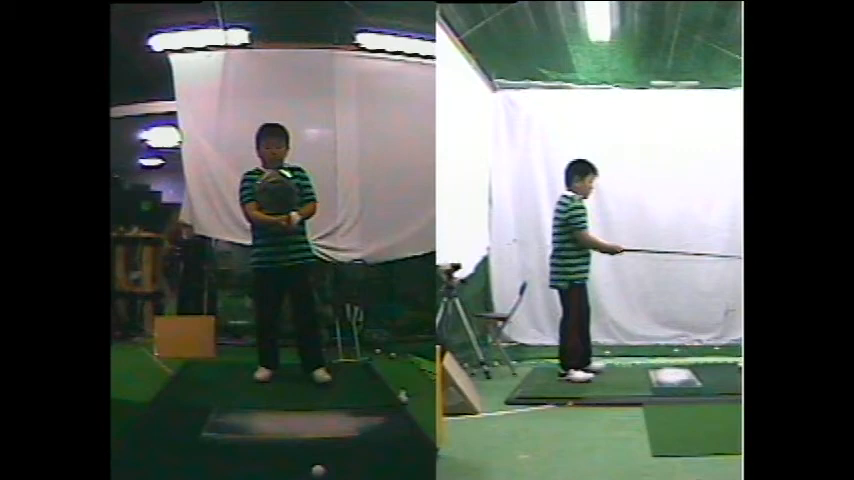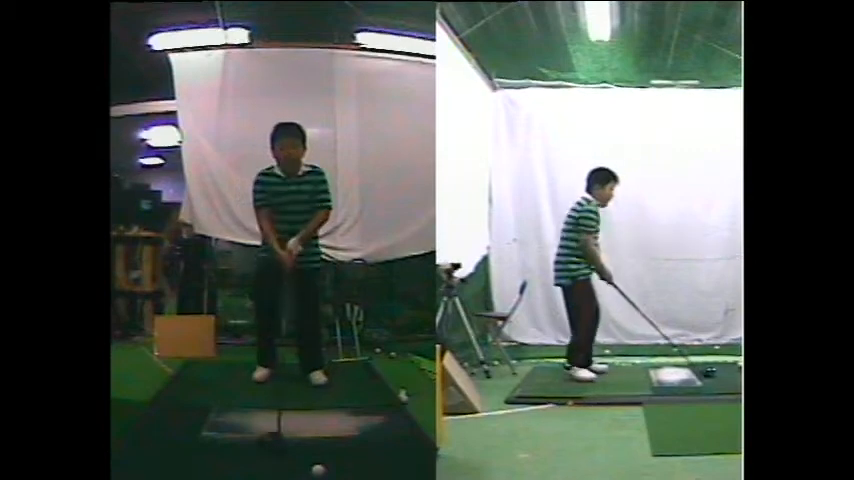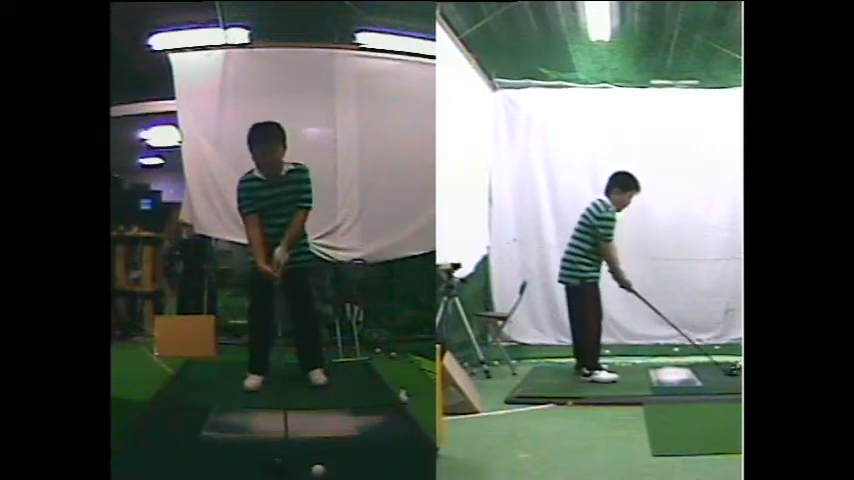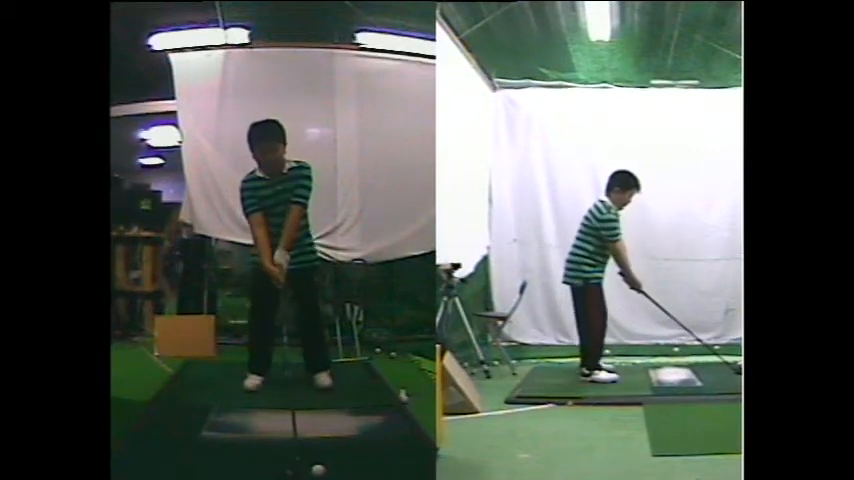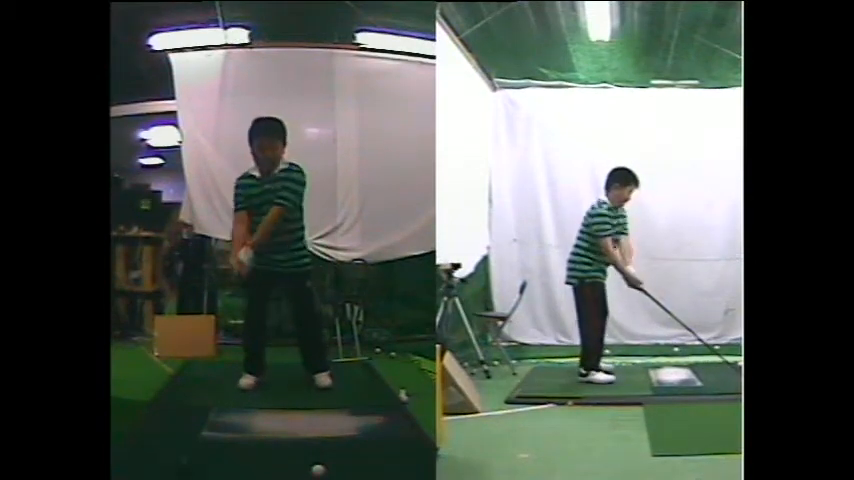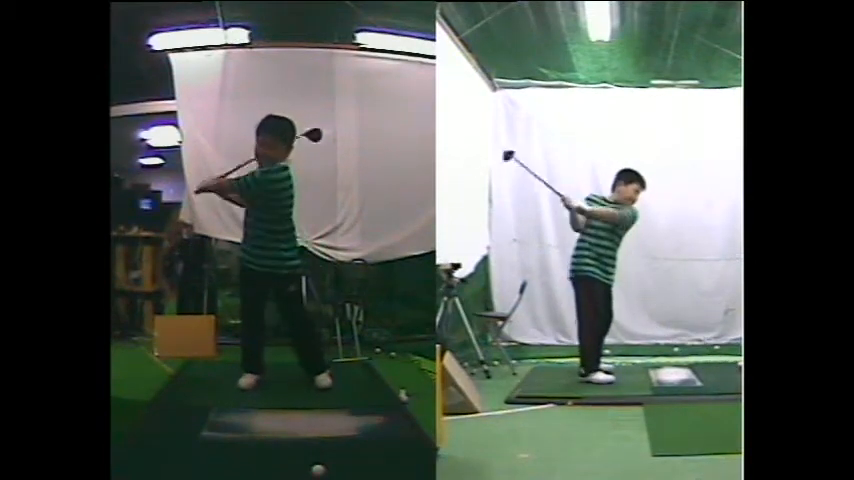
dt=0.4s
person 1, frame 1
left shoulder: (298, 174)
right shoulder: (250, 178)
left elbow: (311, 205)
right elbow: (250, 212)
left wrist: (295, 216)
right wrist: (275, 220)
left hip: (299, 254)
right hip: (264, 256)
left knee: (305, 309)
right knee: (266, 312)
left ankle: (315, 364)
right ankle: (267, 363)
person 1, frame 2
left shoulder: (317, 176)
right shoulder: (264, 179)
left elbow: (323, 213)
right elbow: (264, 218)
left wrist: (297, 243)
right wrist: (278, 250)
left hip: (307, 254)
right hip: (271, 254)
left knee: (308, 312)
right knee: (265, 308)
left ankle: (313, 365)
right ankle: (265, 362)
person 1, frame 3
left shoulder: (300, 173)
right shoulder: (246, 184)
left elbow: (301, 216)
right elbow: (252, 225)
left wrist: (282, 251)
right wrist: (261, 262)
left hip: (297, 256)
right hip: (262, 259)
left knee: (304, 312)
right knee: (260, 315)
left ankle: (313, 366)
right ankle: (257, 369)
person 1, frame 4
left shoulder: (301, 171)
right shoulder: (249, 184)
left elbow: (295, 214)
right elbow: (258, 226)
left wrist: (283, 253)
right wrist: (268, 263)
left hip: (301, 257)
right hip: (264, 261)
left knee: (309, 314)
right knee: (261, 316)
left ankle: (319, 368)
right ankle: (257, 370)
person 1, frame 5
left shoulder: (294, 175)
right shoulder: (245, 181)
left elbow: (276, 215)
right elbow: (241, 221)
left wrist: (248, 248)
right wrist: (237, 253)
left hip: (294, 260)
right hip: (259, 262)
left knee: (306, 315)
right knee: (254, 317)
left ankle: (318, 367)
right ankle: (253, 369)
person 1, frame 6
left shoulder: (273, 176)
right shoulder: (264, 172)
left elbow: (229, 185)
right elbow: (246, 199)
left wrist: (208, 185)
right wrist: (217, 185)
left hip: (282, 263)
right hip: (253, 259)
left knee: (296, 316)
right knee: (251, 316)
left ankle: (318, 368)
right ankle: (253, 368)
person 2, frame 1
left shoulder: (566, 203)
right shoulder: (574, 205)
right elbow: (583, 238)
left wrist: (602, 247)
right wrist: (609, 247)
left hip: (572, 272)
right hip: (570, 273)
left knee: (581, 316)
right knee: (573, 318)
left ankle: (583, 360)
right ankle: (568, 368)
person 2, frame 2
left shoulder: (586, 206)
right shoulder: (589, 208)
left elbow: (592, 244)
right elbow: (586, 244)
left wrist: (599, 268)
right wrist: (602, 269)
left hip: (571, 271)
right hip: (575, 271)
left knee: (582, 316)
right knee: (588, 314)
left ankle: (583, 361)
right ankle: (574, 363)
person 2, frame 3
left shoulder: (600, 206)
right shoulder: (606, 213)
left elbow: (609, 246)
right elbow: (606, 249)
left wrist: (619, 272)
right wrist: (620, 276)
left hip: (575, 270)
right hip: (582, 272)
left knee: (582, 318)
right knee: (591, 319)
left ankle: (584, 361)
right ankle: (590, 368)
person 2, frame 4
left shoulder: (606, 210)
right shoulder: (606, 214)
left elbow: (619, 244)
right elbow: (616, 249)
left wrist: (627, 273)
right wrist: (631, 276)
left hip: (583, 272)
right hip: (585, 273)
left knee: (590, 318)
right knee: (596, 318)
left ankle: (590, 361)
right ankle: (590, 368)
person 2, frame 5
left shoulder: (620, 214)
right shoulder: (600, 210)
left elbow: (624, 242)
right elbow: (606, 247)
left wrist: (629, 267)
right wrist: (625, 271)
left hip: (596, 273)
right hip: (585, 272)
left knee: (599, 317)
right knee: (592, 319)
left ankle: (592, 361)
right ankle: (587, 369)
person 2, frame 6
left shoulder: (630, 214)
right shoulder: (592, 200)
left elbow: (611, 215)
right elbow: (578, 225)
left wrist: (585, 208)
right wrist: (572, 209)
left hip: (605, 273)
right hip: (585, 269)
left knee: (604, 318)
right knee: (590, 319)
left ankle: (592, 361)
right ankle: (588, 369)
